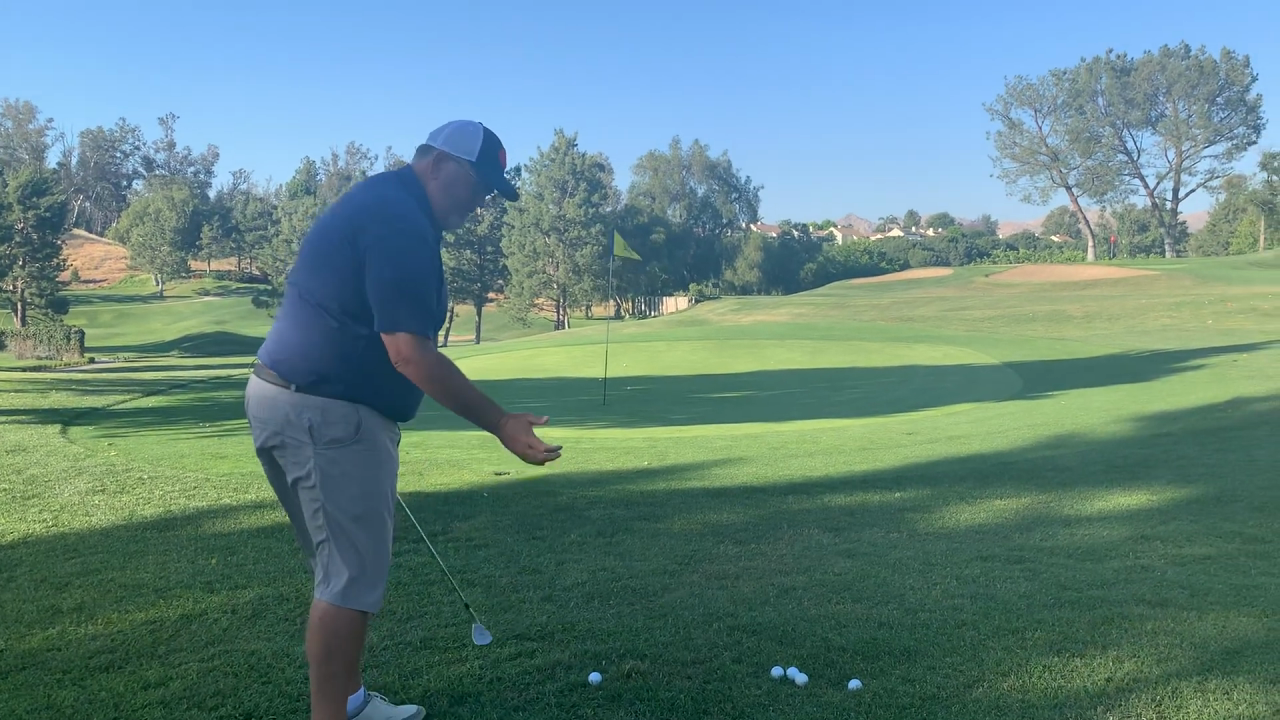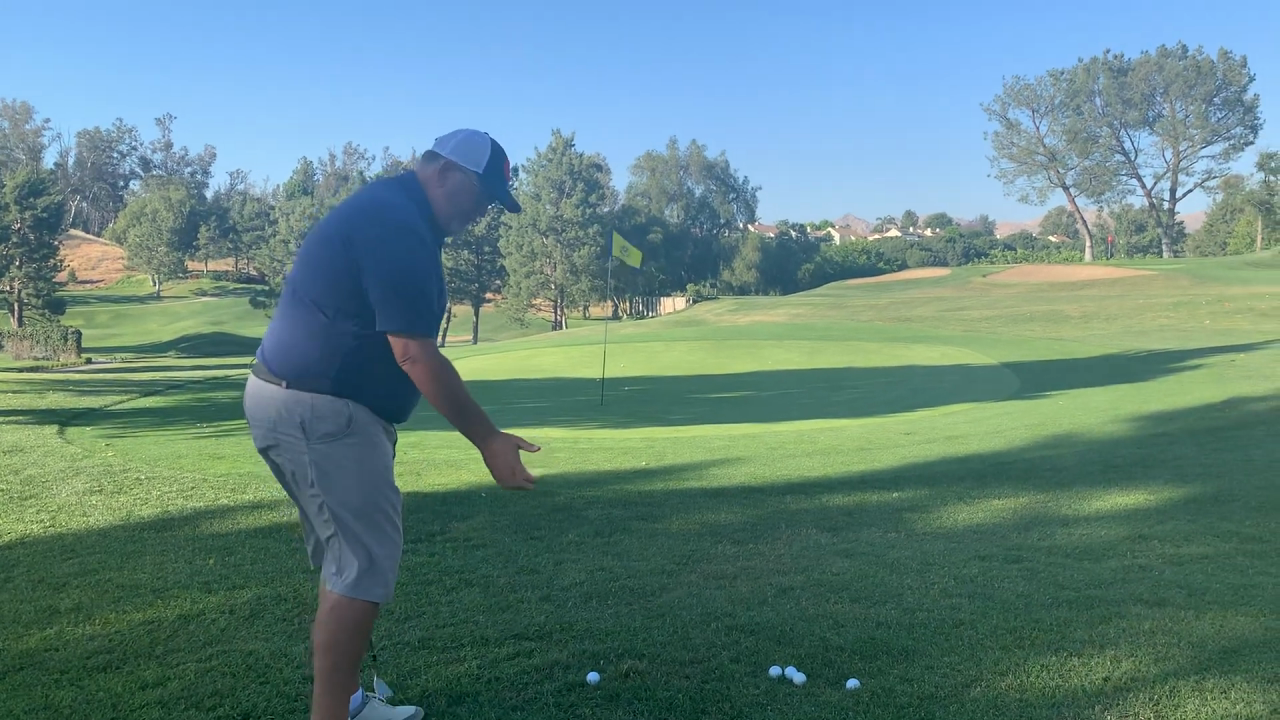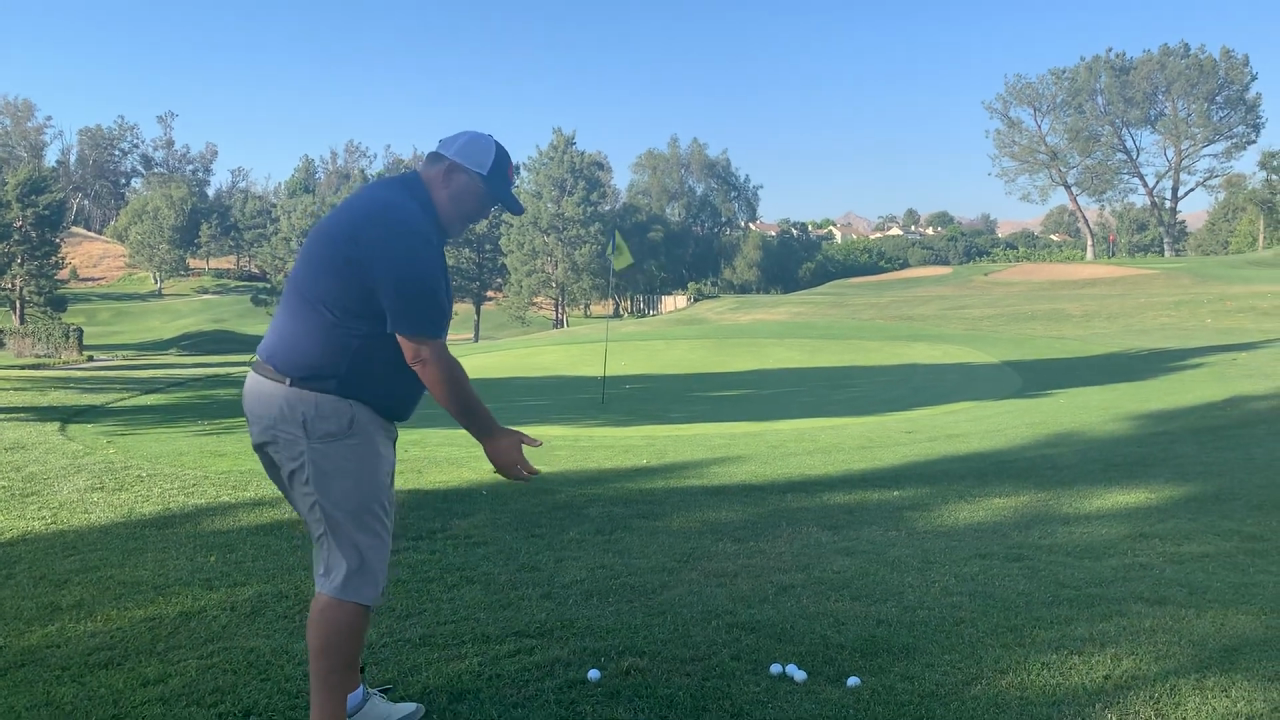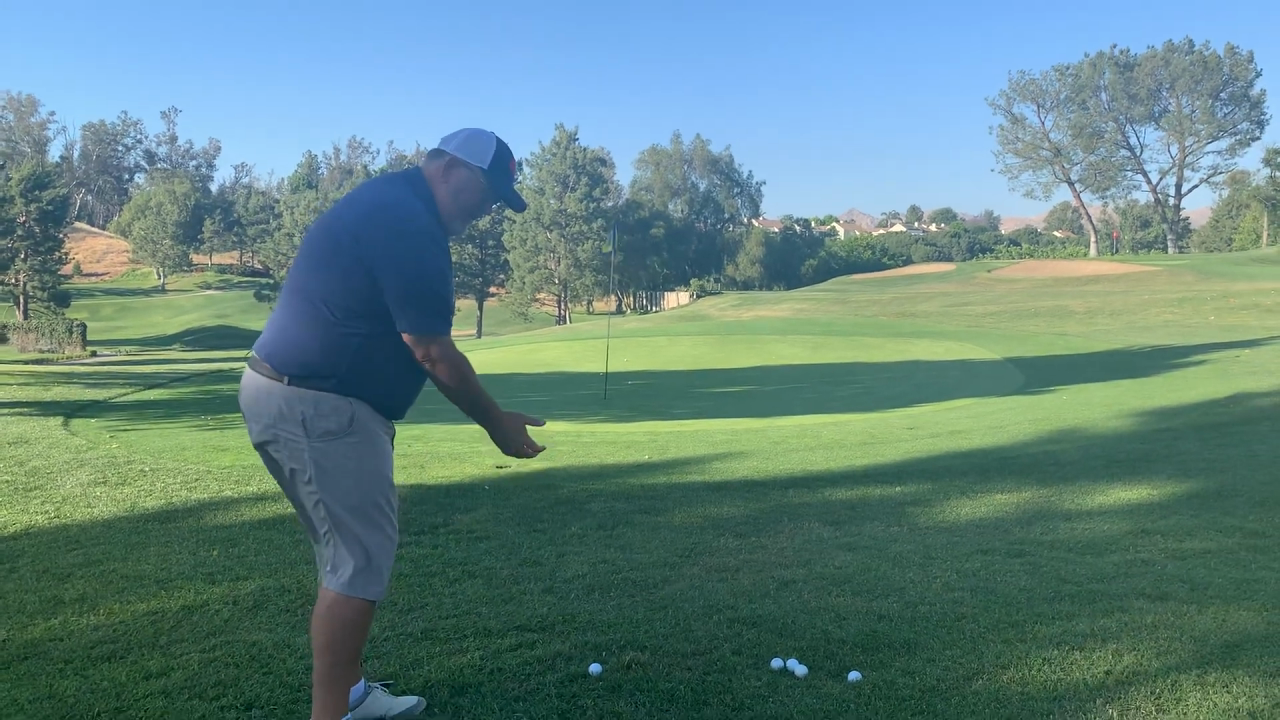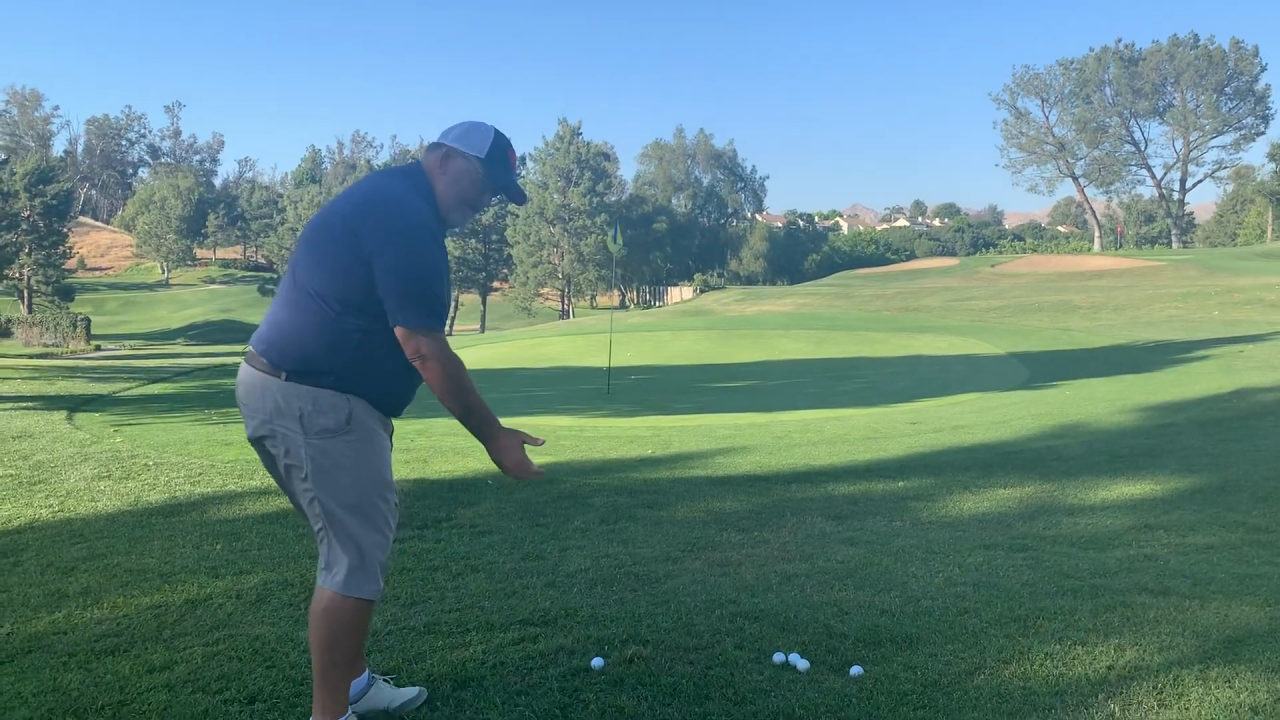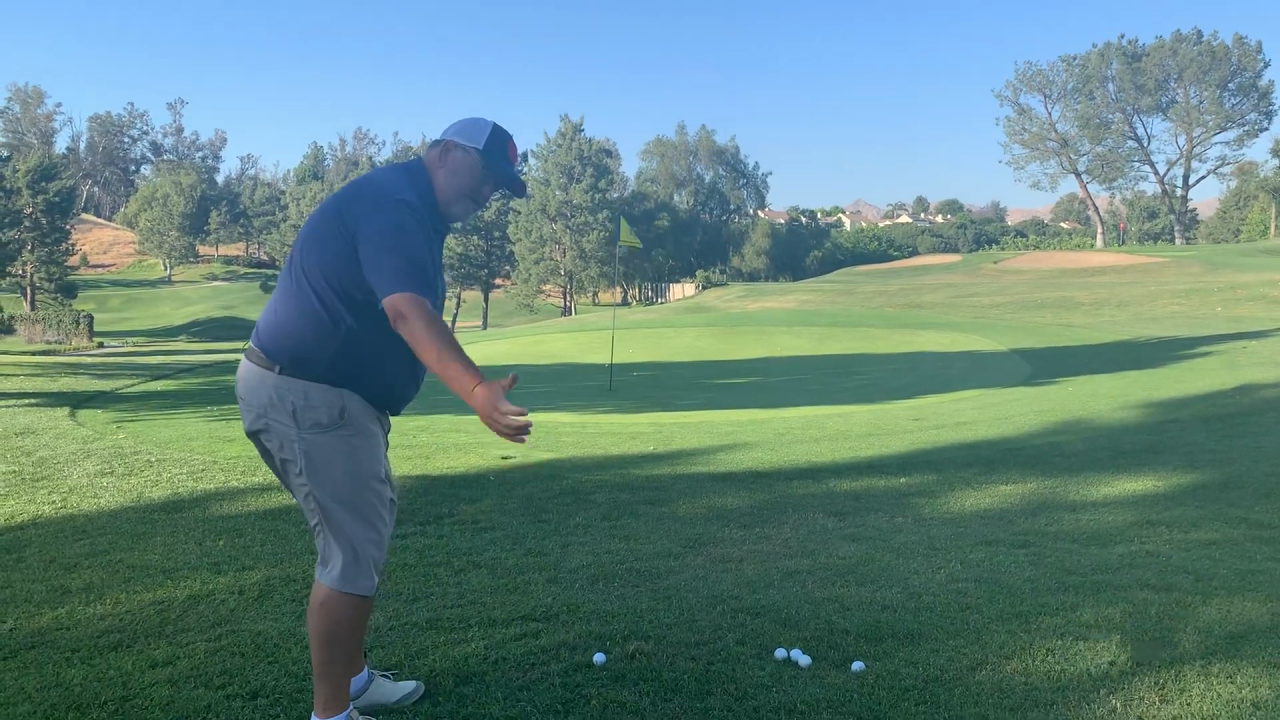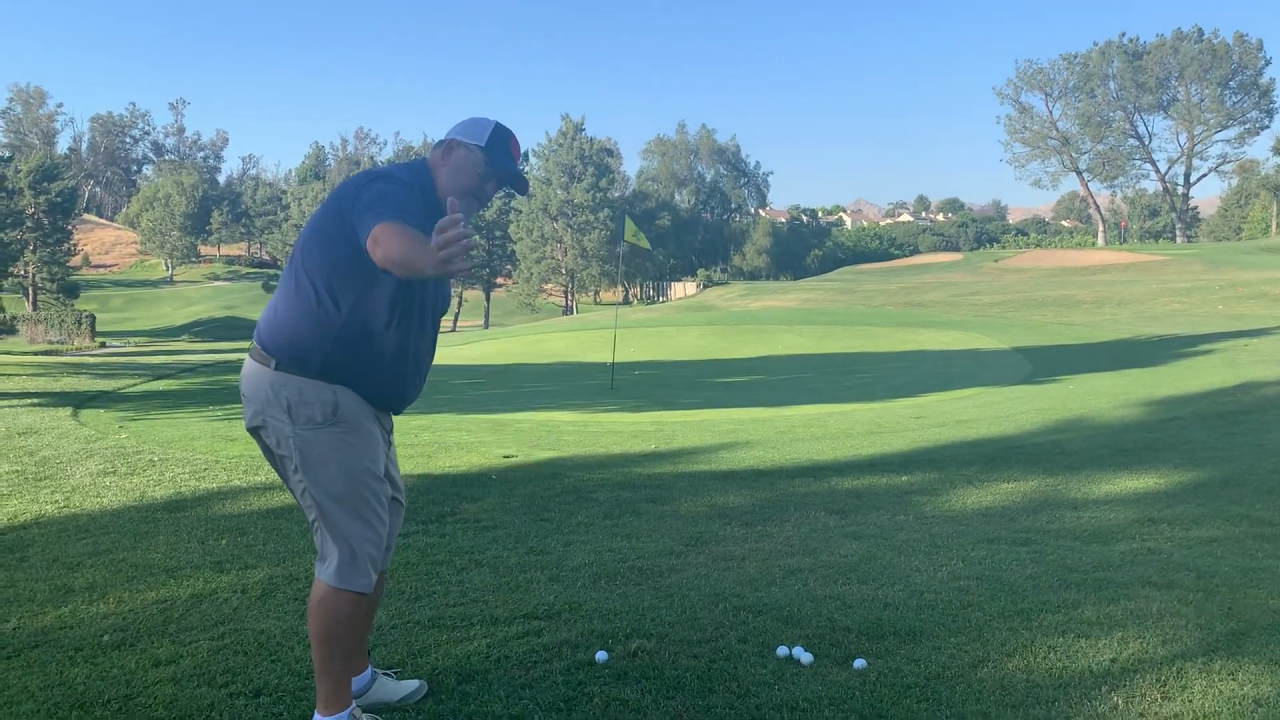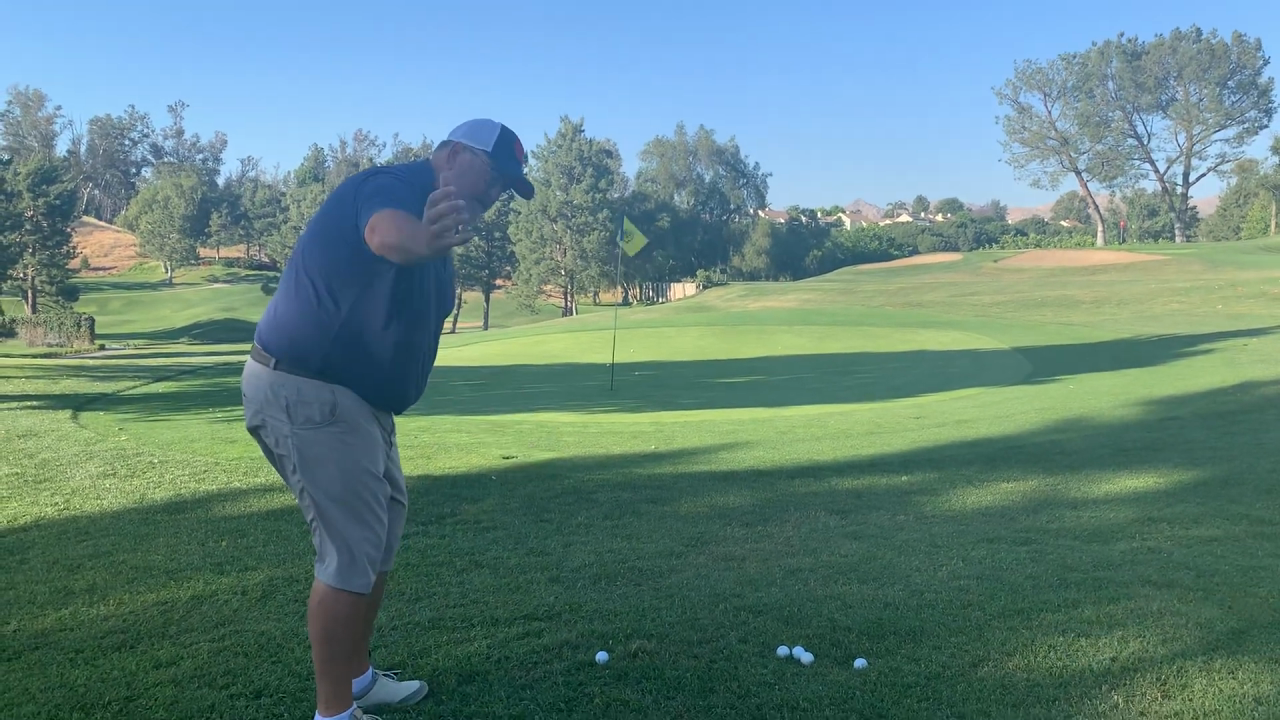
dt=0.2s
person 1, frame 1
left shoulder: (383, 203)
right shoulder: (398, 221)
right elbow: (412, 354)
right wrist: (502, 424)
left hip: (311, 400)
right hip: (322, 410)
left knee: (353, 562)
right knee: (351, 572)
person 1, frame 2
left shoulder: (389, 211)
right shoulder: (396, 223)
right elbow: (414, 354)
right wrist: (488, 440)
left hip: (320, 403)
right hip: (319, 409)
left knee: (352, 559)
right knee: (362, 566)
person 1, frame 3
left shoulder: (390, 209)
right shoulder: (403, 225)
right elbow: (425, 355)
right wrist: (492, 437)
left hip: (315, 400)
right hip: (319, 408)
left knee: (353, 556)
right knee: (352, 567)
person 1, frame 4
left shoulder: (389, 204)
right shoulder: (406, 223)
right elbow: (433, 353)
right wrist: (499, 425)
left hip: (305, 394)
right hip: (317, 405)
left knee: (356, 551)
right knee: (359, 561)
person 1, frame 5
left shoulder: (390, 200)
right shoulder: (403, 216)
right elbow: (425, 350)
right wrist: (494, 436)
left hip: (305, 389)
right hip: (312, 399)
left knee: (360, 544)
right knee: (355, 558)
person 1, frame 6
left shoulder: (409, 208)
right shoulder: (392, 201)
right elbow: (408, 309)
right wrist: (477, 392)
left hip: (326, 391)
right hip: (307, 394)
left knee: (366, 537)
right knee: (352, 551)
person 1, frame 7
left shoulder: (428, 221)
right shoulder: (390, 188)
right elbow: (390, 246)
right wrist: (433, 261)
left hip: (348, 393)
right hip: (308, 392)
left knee: (376, 536)
right knee: (351, 549)
person 1, frame 8
left shoulder: (432, 215)
right shoulder: (392, 187)
right elbow: (388, 236)
right wrist: (424, 242)
left hip: (355, 396)
right hip: (309, 392)
left knee: (379, 538)
right knee: (350, 550)
